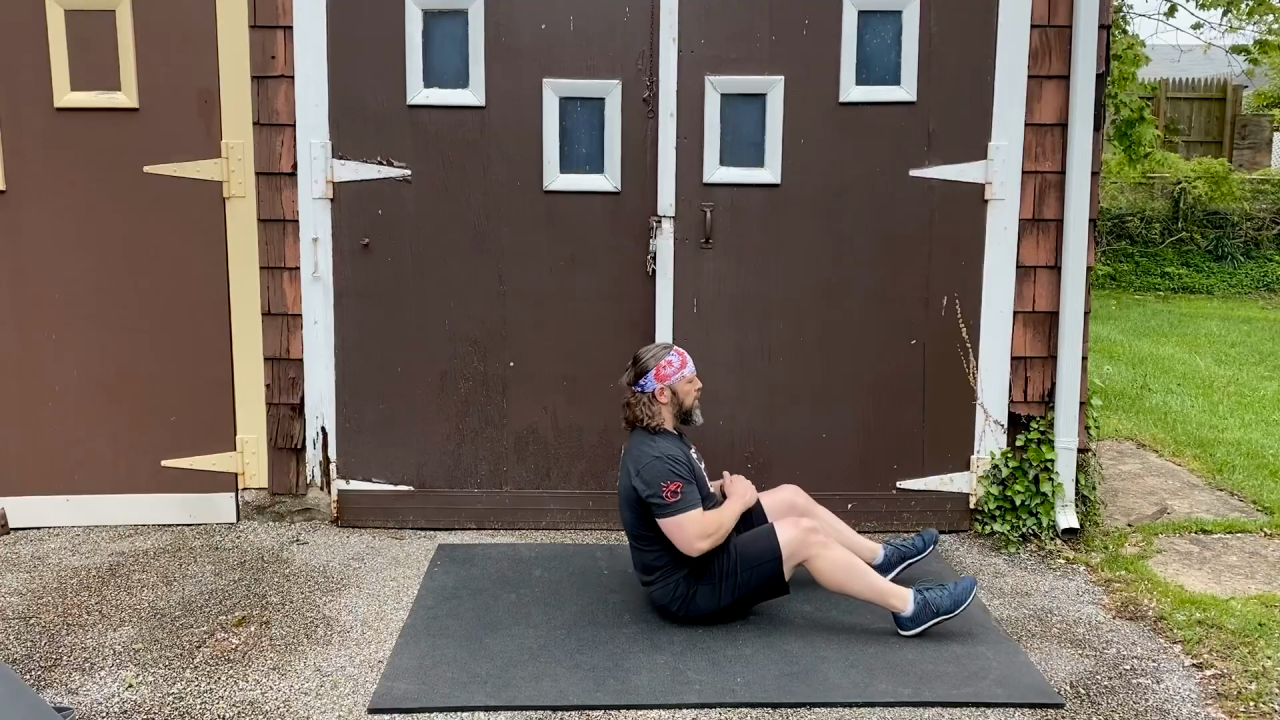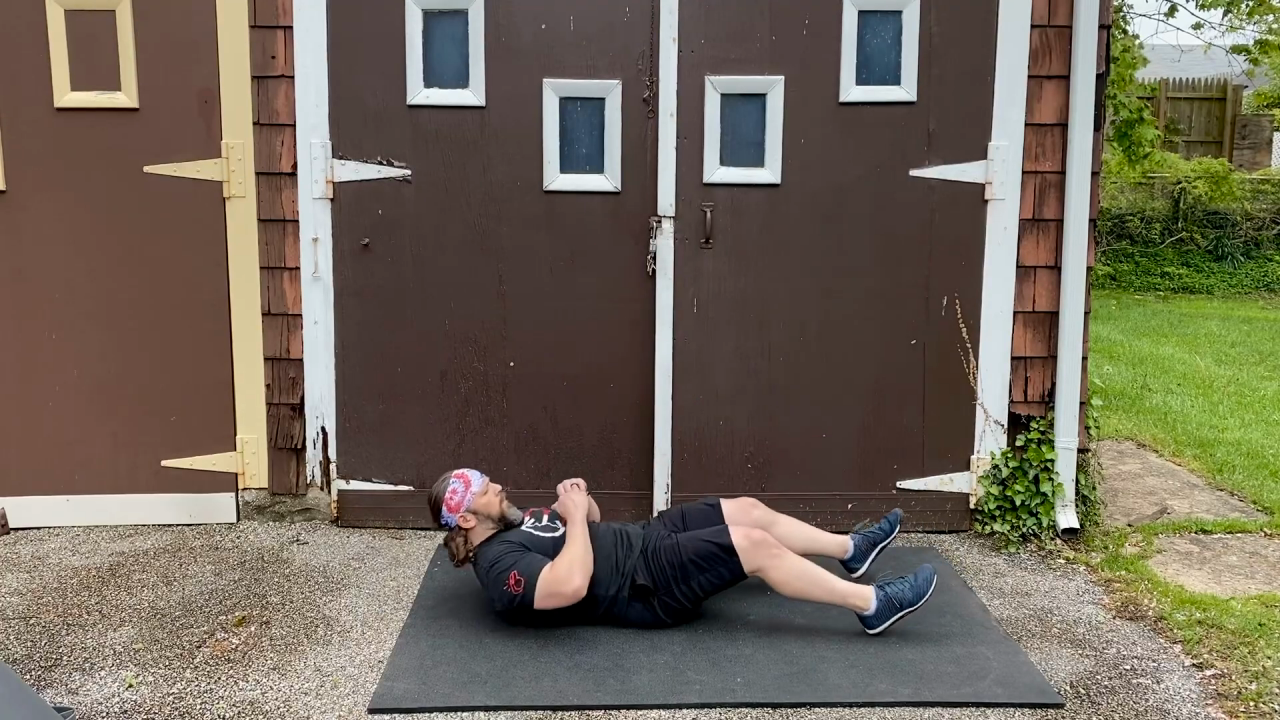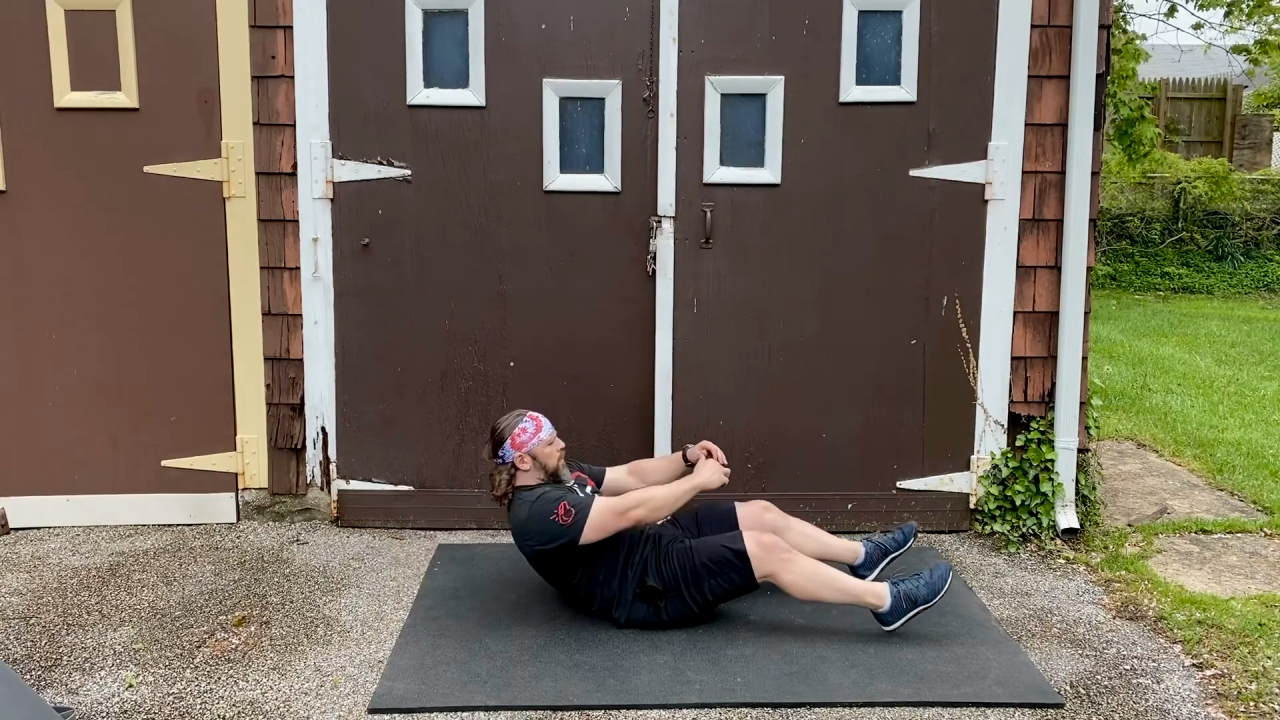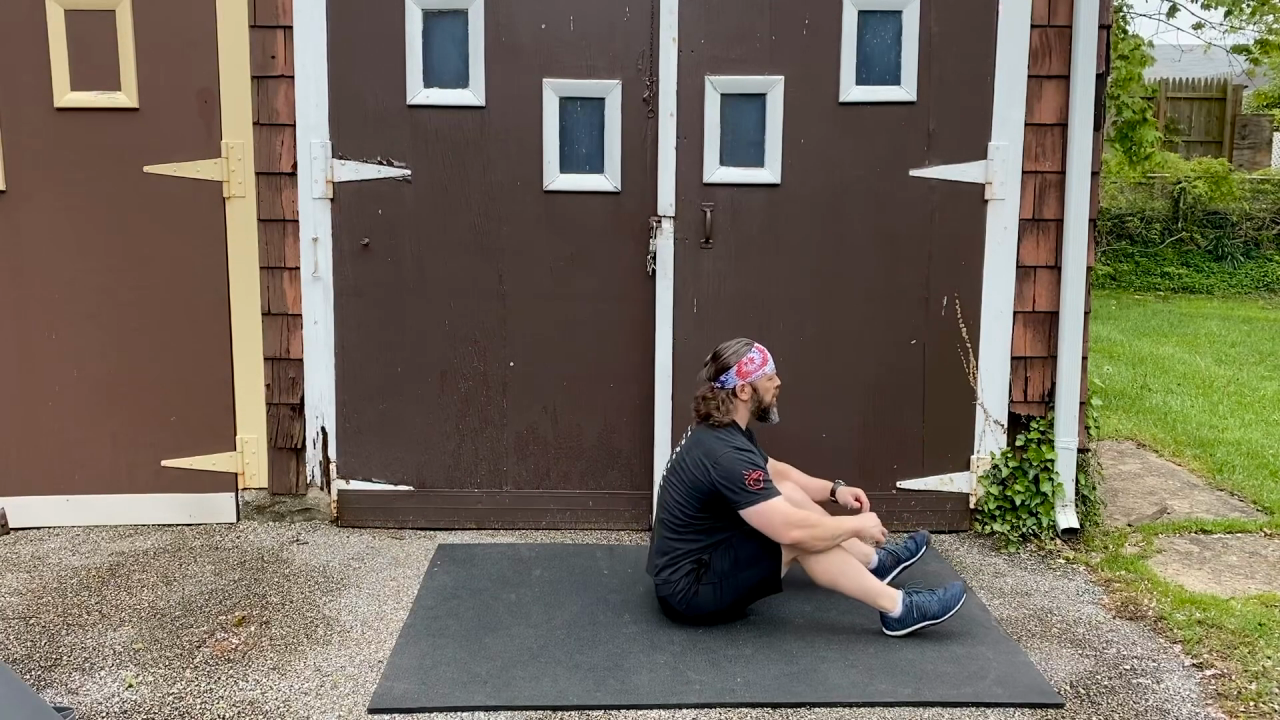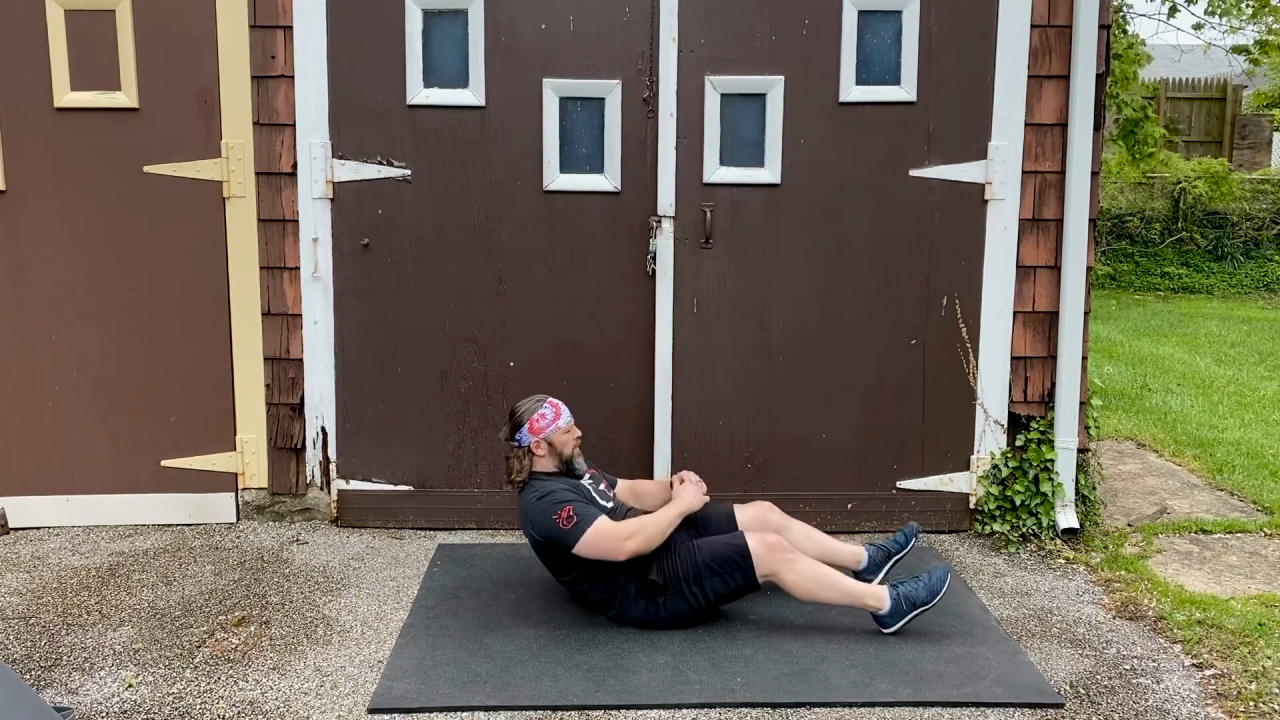
dt=1s
person 1, frame 1
left shoulder: (657, 435)
right shoulder: (657, 459)
right elbow: (696, 541)
left wrist: (720, 490)
right wrist: (738, 501)
left hip: (695, 565)
right hip: (687, 588)
left knee: (791, 497)
right knee: (805, 534)
left ankle: (881, 557)
right ankle: (909, 608)
person 1, frame 2
left shoulder: (509, 523)
right shoulder: (498, 563)
right elbow: (571, 585)
left wrist: (579, 505)
right wrist: (577, 517)
left hip: (643, 542)
right hip: (642, 586)
left knee: (748, 510)
right knee: (753, 543)
left ankle: (849, 551)
right ankle: (871, 605)
person 1, frame 3
left shoulder: (558, 477)
right shoulder: (538, 513)
left elbow: (633, 476)
right elbow: (632, 511)
left wrist: (686, 457)
right wrist: (698, 481)
left hip: (656, 544)
right hip: (648, 589)
left knee: (762, 513)
right knee: (768, 549)
left ankle: (862, 557)
right ankle: (886, 602)
person 1, frame 4
left shoulder: (722, 429)
right shoulder: (725, 455)
left elbow: (773, 473)
right elbow: (792, 531)
left wrist: (834, 489)
right wrist: (858, 525)
left hip: (702, 556)
right hip: (692, 587)
left knee: (787, 493)
right knee: (801, 535)
left ankle: (873, 562)
right ankle: (897, 609)
person 1, frame 5
left shoulder: (569, 472)
right shoulder: (547, 502)
left elbow: (632, 494)
right elbow: (624, 544)
left wrist: (672, 487)
right wrist: (680, 505)
left hip: (656, 554)
right hip: (645, 590)
left knee: (763, 514)
right knee: (770, 550)
left ankle: (864, 562)
right ankle: (885, 604)
